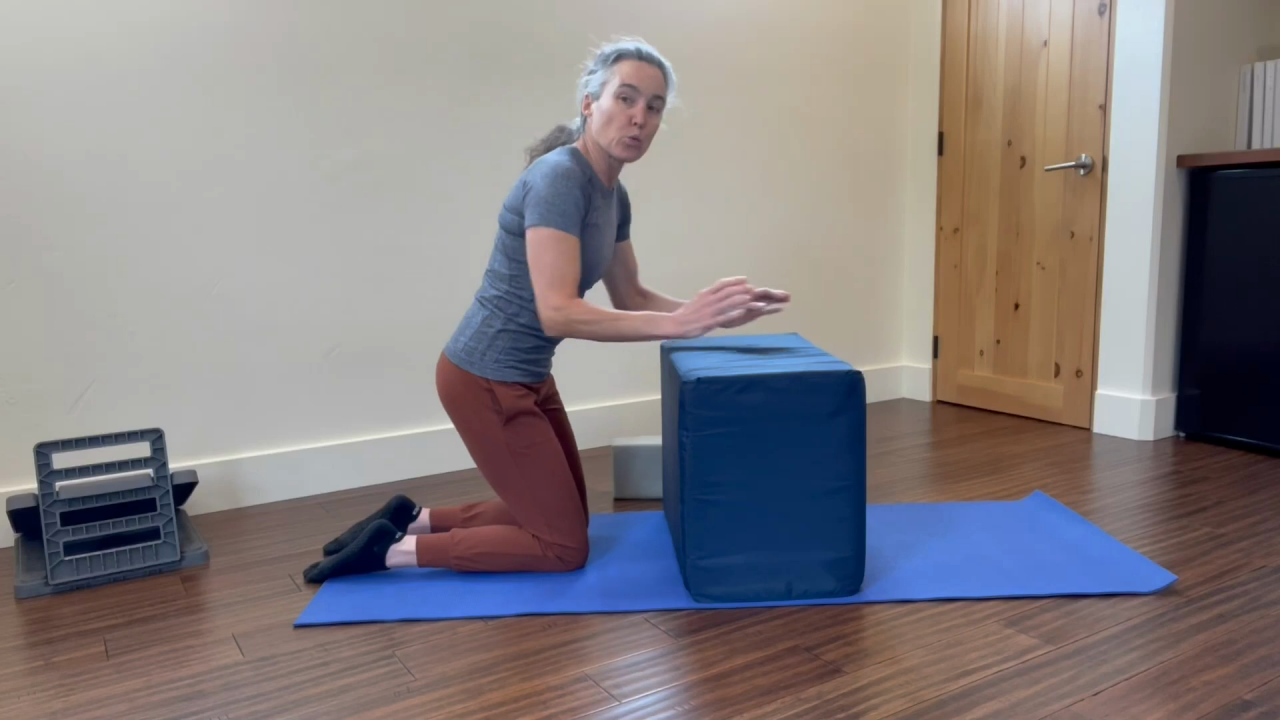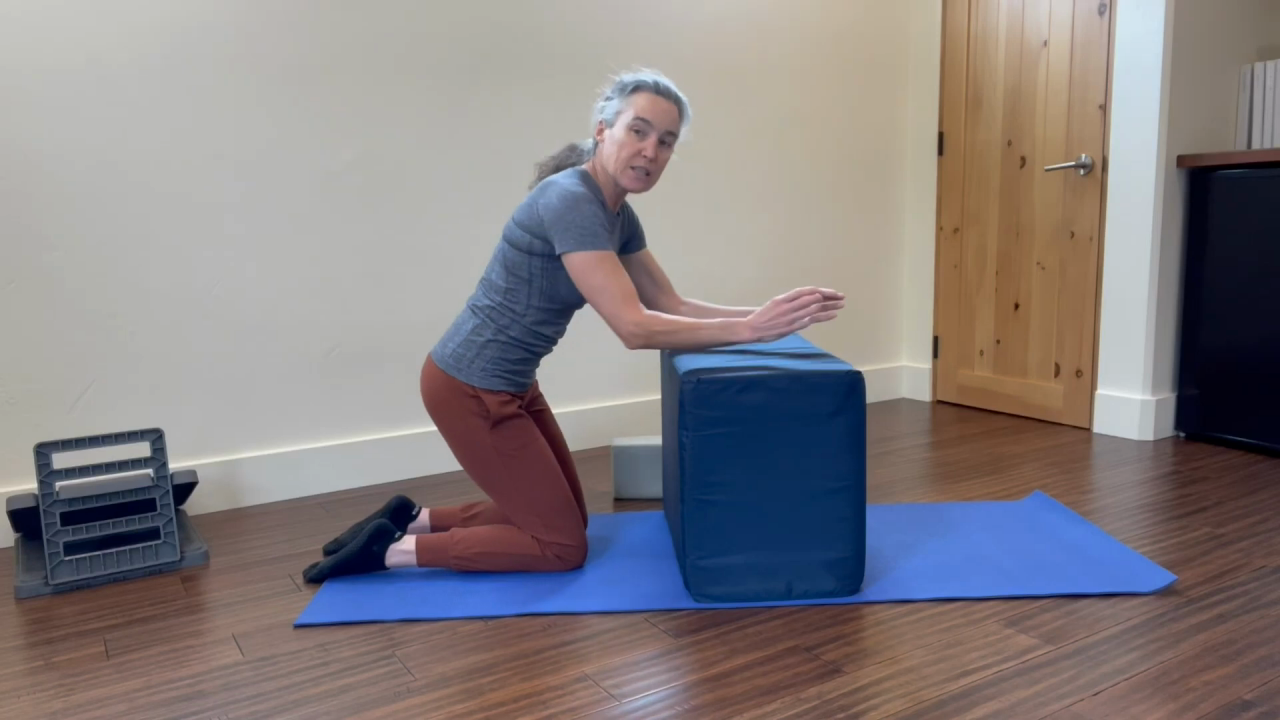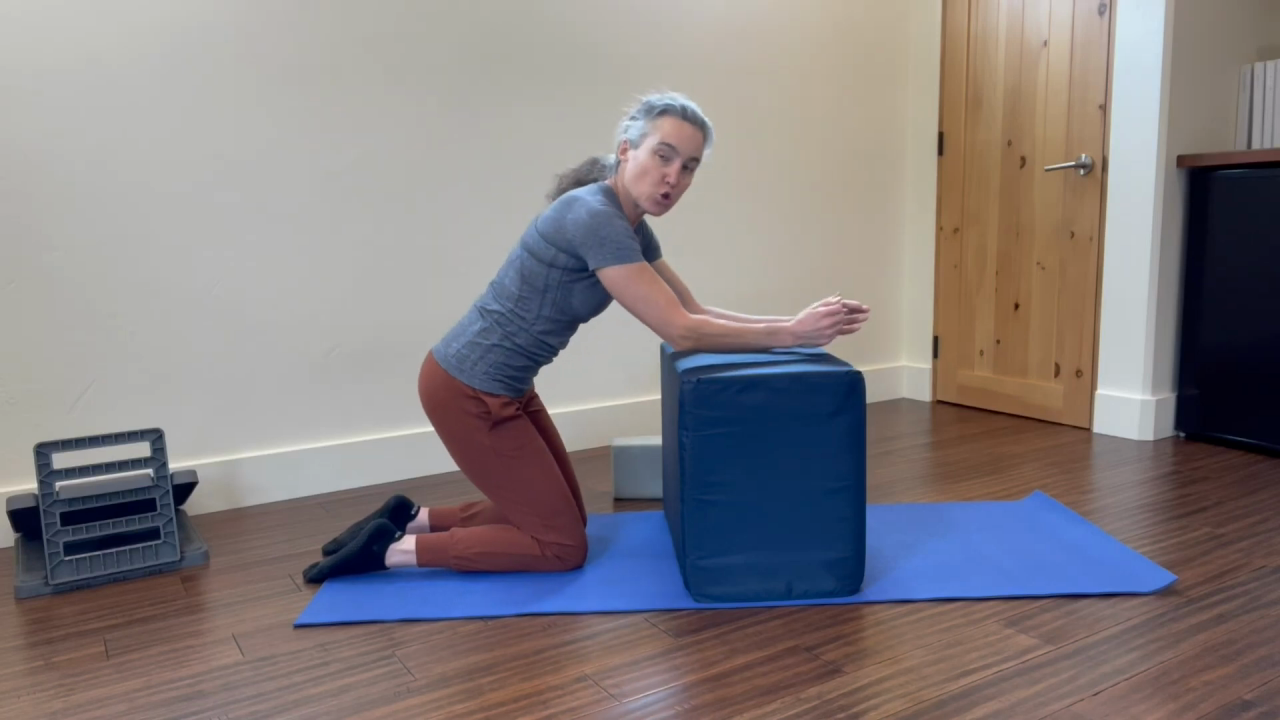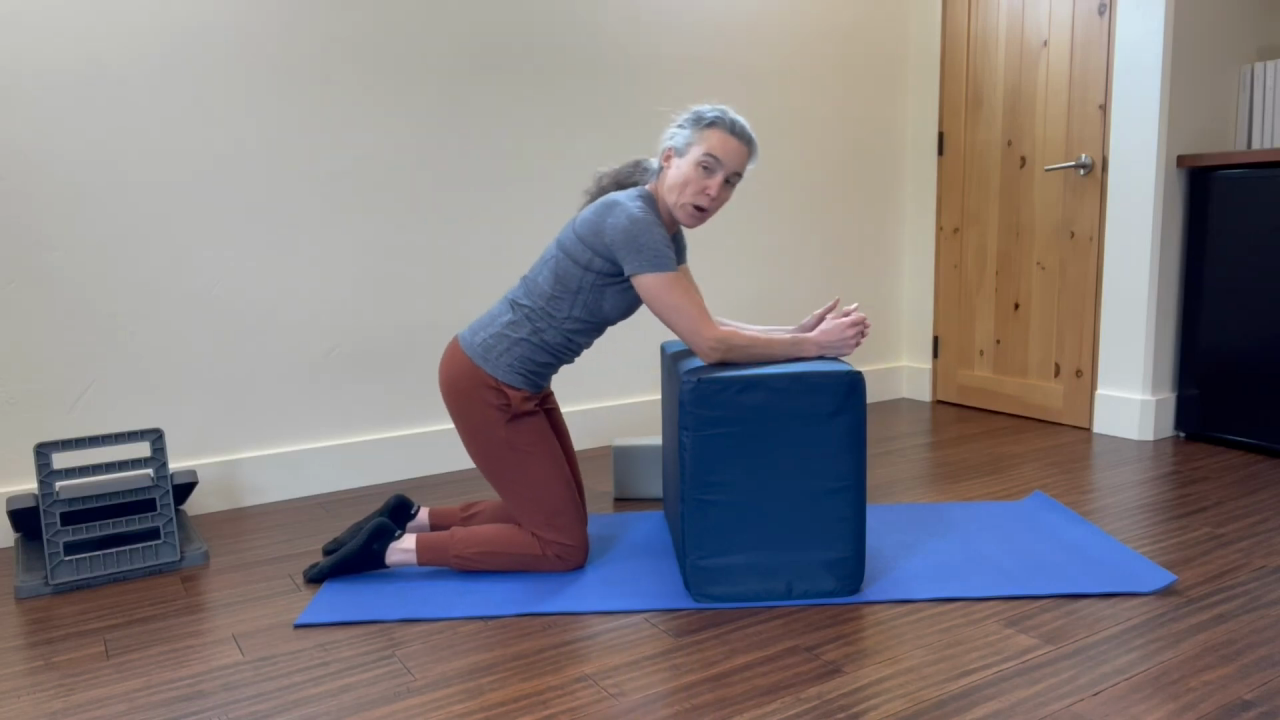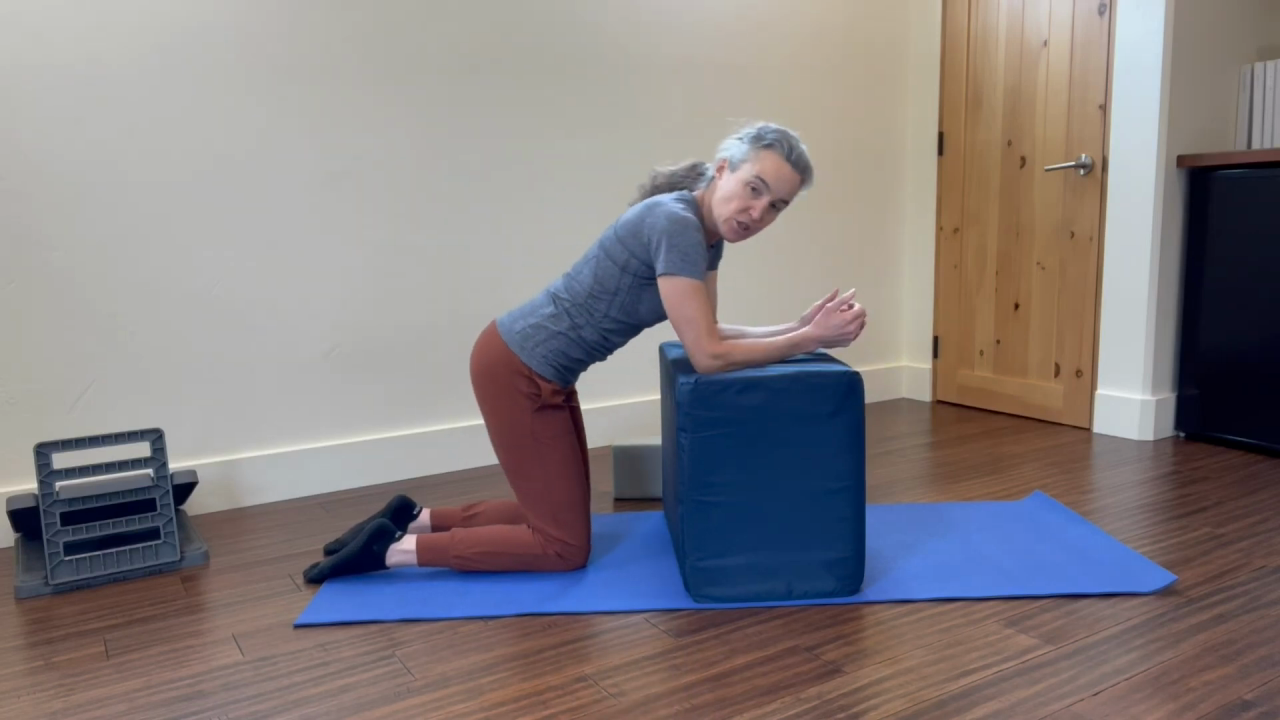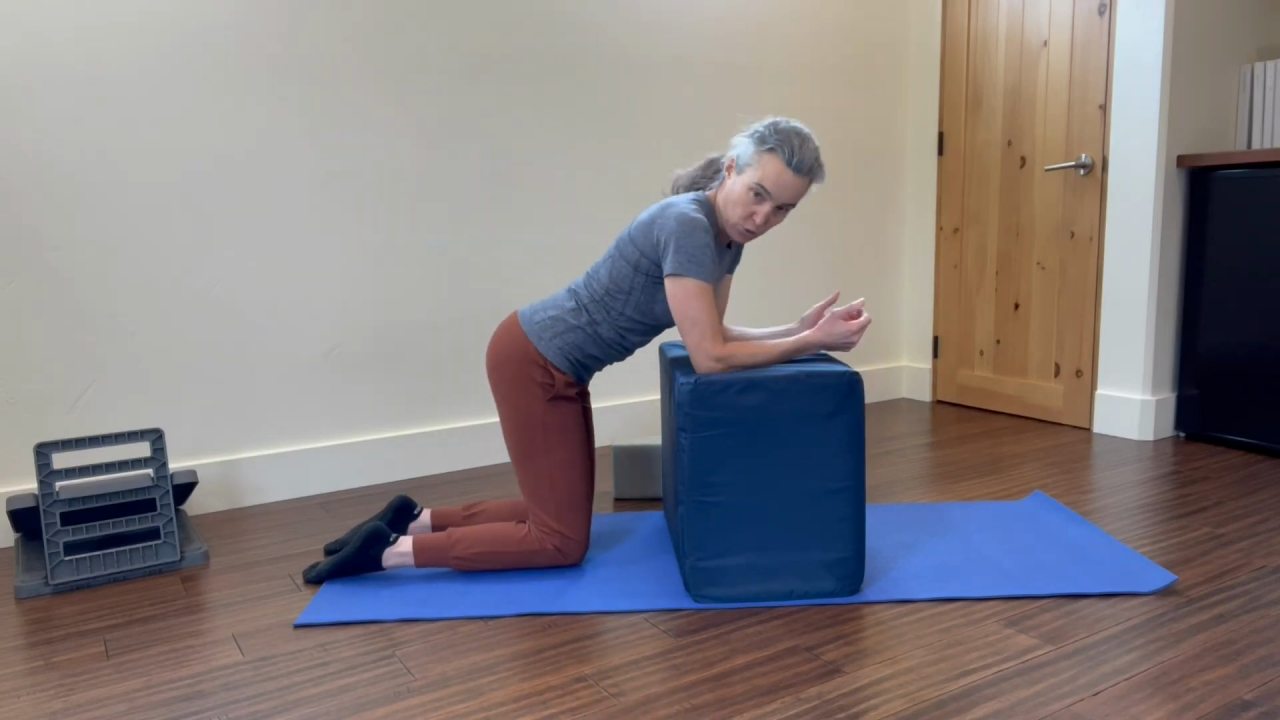
dt=0.3s
person 1, frame 1
left shoulder: (613, 194)
right shoulder: (558, 178)
left elbow: (628, 299)
right elbow: (557, 311)
left wrist: (714, 310)
right wrist: (673, 325)
left hip: (525, 377)
right hip: (487, 382)
left knee: (557, 518)
right knee: (564, 547)
left ankle: (416, 519)
right ankle: (395, 550)
person 1, frame 2
left shoulder: (617, 216)
right shoulder: (569, 201)
left elbow: (670, 305)
right elbow: (635, 328)
left wrist: (764, 316)
right wrist: (750, 330)
left hip: (507, 385)
right hip: (469, 390)
left knee: (563, 517)
right knee: (562, 544)
left ankle: (413, 519)
right ankle: (392, 550)
person 1, frame 3
left shoulder: (629, 227)
right shoulder: (593, 217)
left elbow: (692, 312)
right elbow: (679, 333)
left wrist: (794, 322)
right wrist: (790, 334)
left hip: (502, 388)
right hip: (467, 391)
left knee: (558, 516)
right knee: (562, 545)
left ankle: (413, 519)
right ankle: (392, 549)
person 1, frame 4
left shoulder: (663, 228)
right shoulder: (631, 222)
left elbow: (703, 329)
right elbow: (708, 345)
left wrist: (798, 331)
right wrist: (812, 346)
left hip: (513, 377)
right hip: (486, 381)
left knee: (555, 515)
right knee: (563, 546)
left ankle: (411, 517)
right ankle: (391, 548)
person 1, frame 5
left shoulder: (706, 234)
right shoulder: (676, 224)
left elbow: (707, 335)
right elbow: (708, 358)
left wrist: (797, 329)
right wrist: (811, 340)
left hip: (539, 370)
right hip: (516, 370)
left knee: (557, 518)
right knee: (564, 546)
left ankle: (414, 519)
right ankle: (392, 549)
person 1, frame 6
left shoulder: (729, 234)
right shoulder: (686, 225)
left elbow: (711, 335)
right elbow: (709, 359)
left wrist: (797, 330)
right wrist: (813, 343)
left hip: (558, 365)
right hip: (532, 360)
left knee: (559, 516)
right knee: (561, 540)
left ankle: (412, 518)
right ankle: (389, 549)
